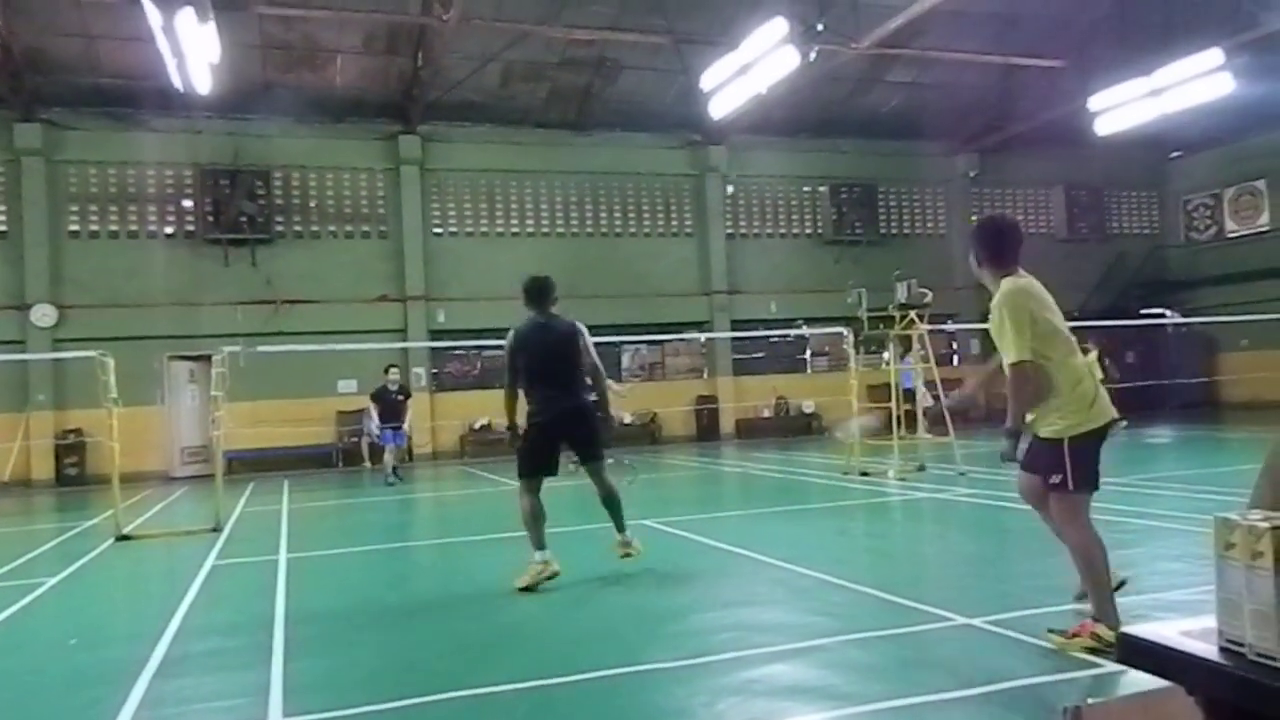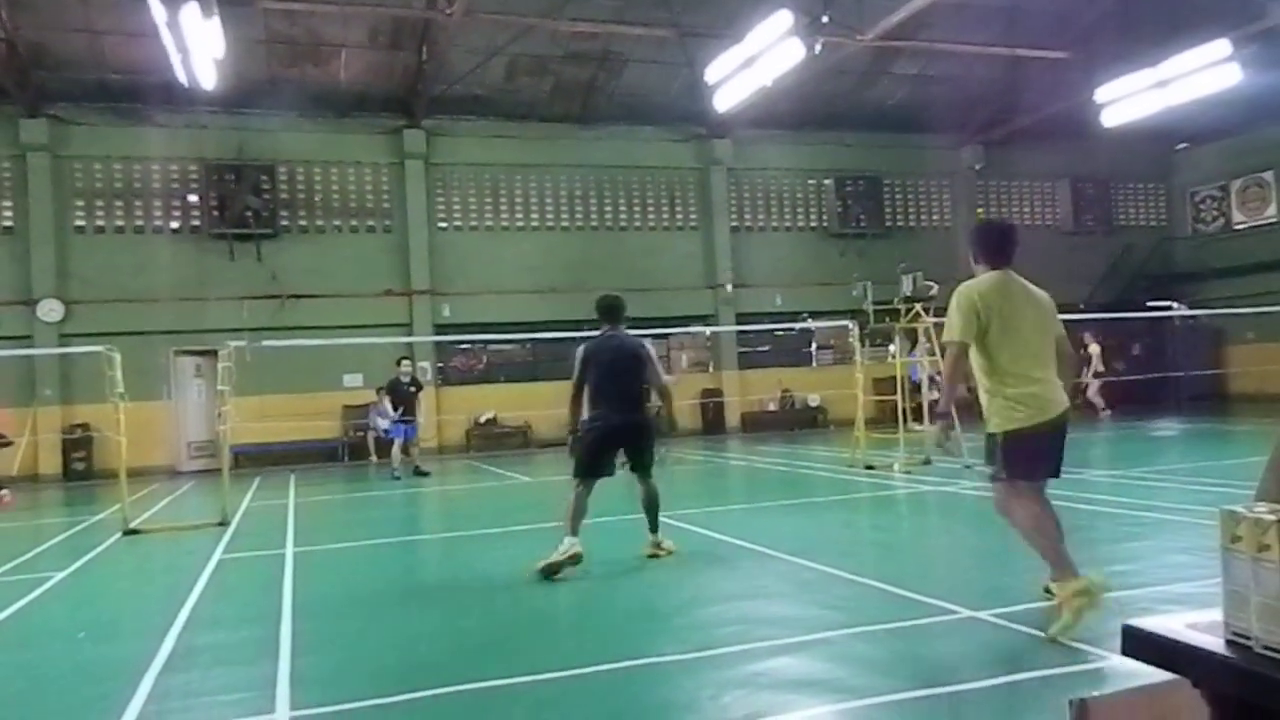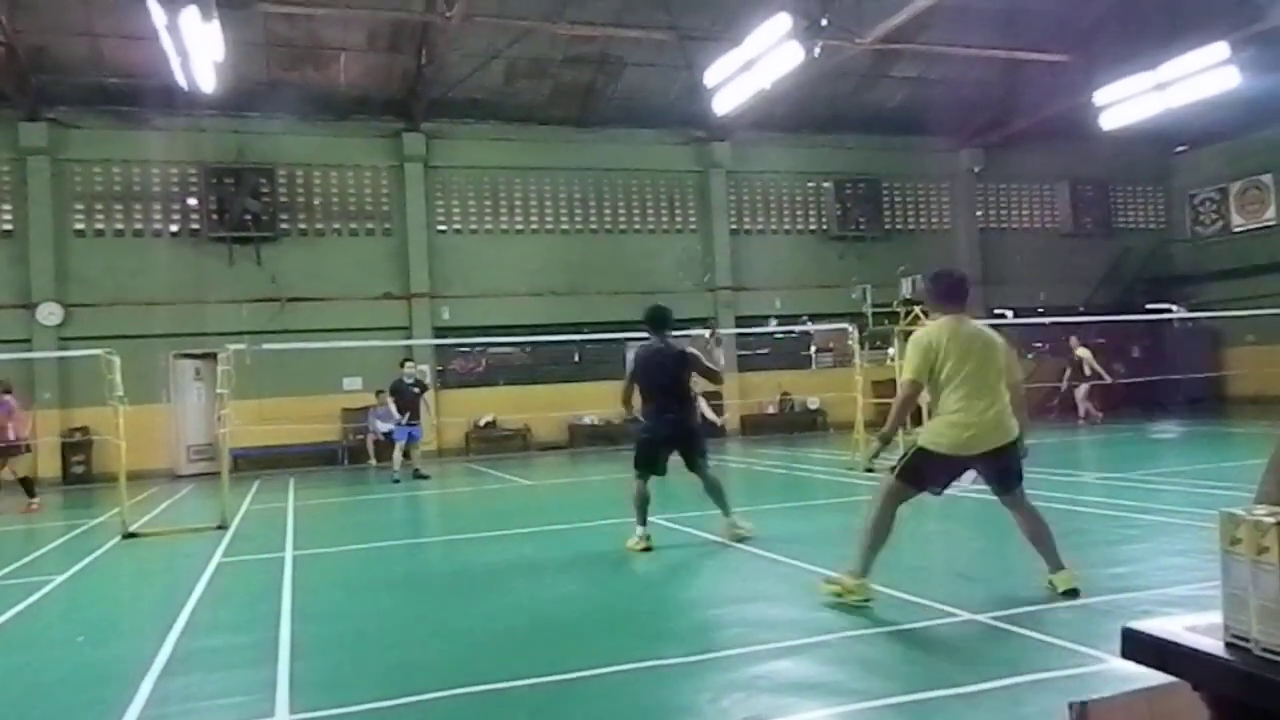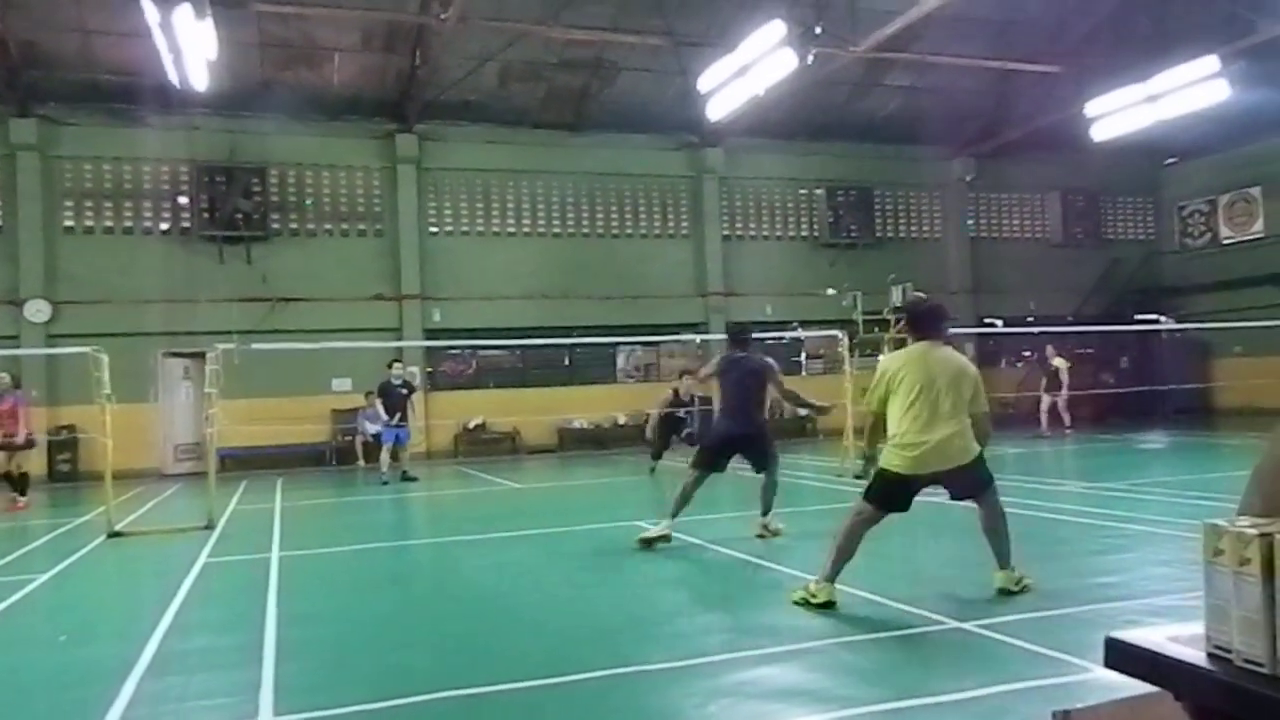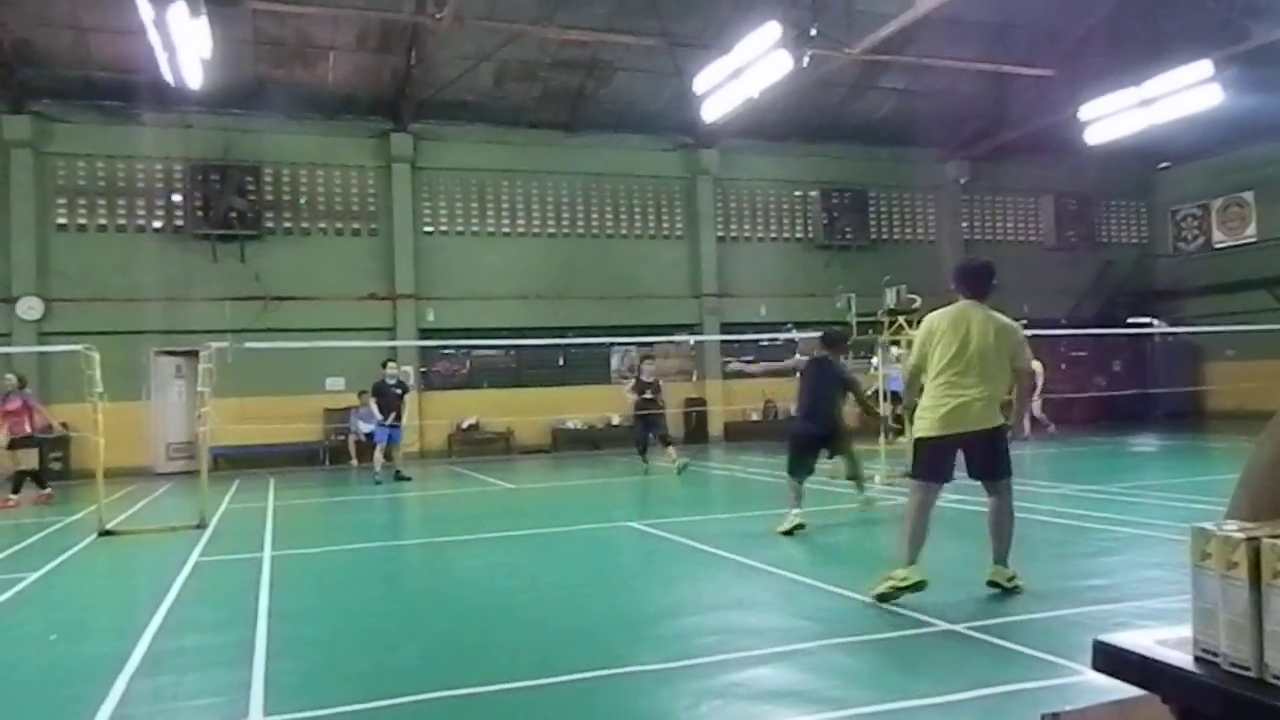
dt=0.3s
person 1, frame 1
left shoulder: (1009, 298)
right shoulder: (1021, 288)
left elbow: (1023, 371)
left wrist: (1011, 428)
right wrist: (971, 389)
left hip: (1069, 420)
right hip: (1072, 410)
left knee: (1069, 514)
right knee: (1033, 491)
left ankle: (1104, 626)
right ankle: (1100, 573)
person 1, frame 2
left shoulder: (971, 293)
right shoulder: (1039, 296)
left elbow: (956, 356)
right elbow: (1068, 353)
left wrist: (944, 409)
right wrist: (1058, 391)
left hip: (1013, 414)
right hip: (1051, 407)
left knee: (1015, 501)
right knee: (1030, 496)
left ankle: (1074, 584)
right ankle: (1064, 580)
person 1, frame 3
left shoulder: (925, 338)
right shoulder: (993, 339)
left elbow: (907, 395)
right elbow: (1018, 395)
left wrist: (884, 437)
right wrist: (1017, 435)
left hip: (948, 439)
right hip: (1000, 435)
left knee: (887, 498)
right knee: (1017, 502)
left ankle: (856, 579)
right ankle: (1061, 574)
person 1, frame 4
left shoulder: (892, 363)
right shoulder: (965, 367)
left elbow: (874, 419)
right elbow: (983, 427)
left wrist: (869, 455)
right wrist: (973, 451)
left hip: (905, 458)
right hip: (958, 452)
left knee: (860, 518)
right knee: (990, 501)
left ankle: (823, 585)
right ankle: (1007, 574)
person 1, frame 5
left shoulder: (934, 321)
right shoulder: (1008, 329)
left elbow: (912, 375)
right elbow: (1025, 384)
left wrist: (917, 403)
right wrist: (1017, 416)
left hip: (935, 421)
right hip: (985, 422)
left knee: (921, 497)
right knee: (1000, 494)
left ankle: (907, 569)
right ankle: (1001, 570)
person 2, frame 1
left shoulder: (517, 336)
right shoulder: (573, 329)
left elbow: (511, 385)
right elbow: (595, 368)
left wrist: (511, 424)
right wrist: (605, 405)
left hip: (542, 417)
right hip: (579, 412)
left knee: (529, 490)
right knee: (600, 475)
left ankle: (543, 559)
right ankle: (624, 538)
person 2, frame 2
left shoulder: (586, 350)
right shoulder: (639, 346)
left elbow: (577, 393)
right elbow: (660, 386)
left wrist: (575, 429)
right wrist: (669, 415)
left hip: (602, 423)
right hip: (637, 422)
left knee: (582, 487)
right knee: (645, 479)
left ankle: (570, 545)
right ankle: (655, 540)
person 2, frame 3
left shoulder: (638, 357)
right shoulder: (685, 354)
left elbow: (626, 397)
right elbow: (717, 378)
left wrist: (631, 413)
right wrist: (718, 363)
left hip: (653, 428)
right hip: (686, 425)
left knee: (641, 479)
right knee: (704, 473)
left ankle: (642, 533)
right ankle: (730, 521)
person 2, frame 4
left shoulder: (722, 362)
right shoulder: (765, 364)
left elbow: (700, 377)
right elbow: (786, 395)
right wrist: (816, 406)
left hip: (723, 431)
right hip: (755, 432)
left knee: (695, 477)
right knee: (771, 471)
left ankle: (667, 525)
right ankle: (765, 521)
person 2, frame 5
left shoulder: (806, 363)
right shoulder: (847, 375)
left elbow: (769, 368)
right elbow: (866, 406)
left wrist: (740, 367)
right wrist: (881, 418)
left hip: (803, 430)
right hip: (832, 428)
left knee: (795, 476)
right knee: (850, 457)
left ankle: (795, 513)
